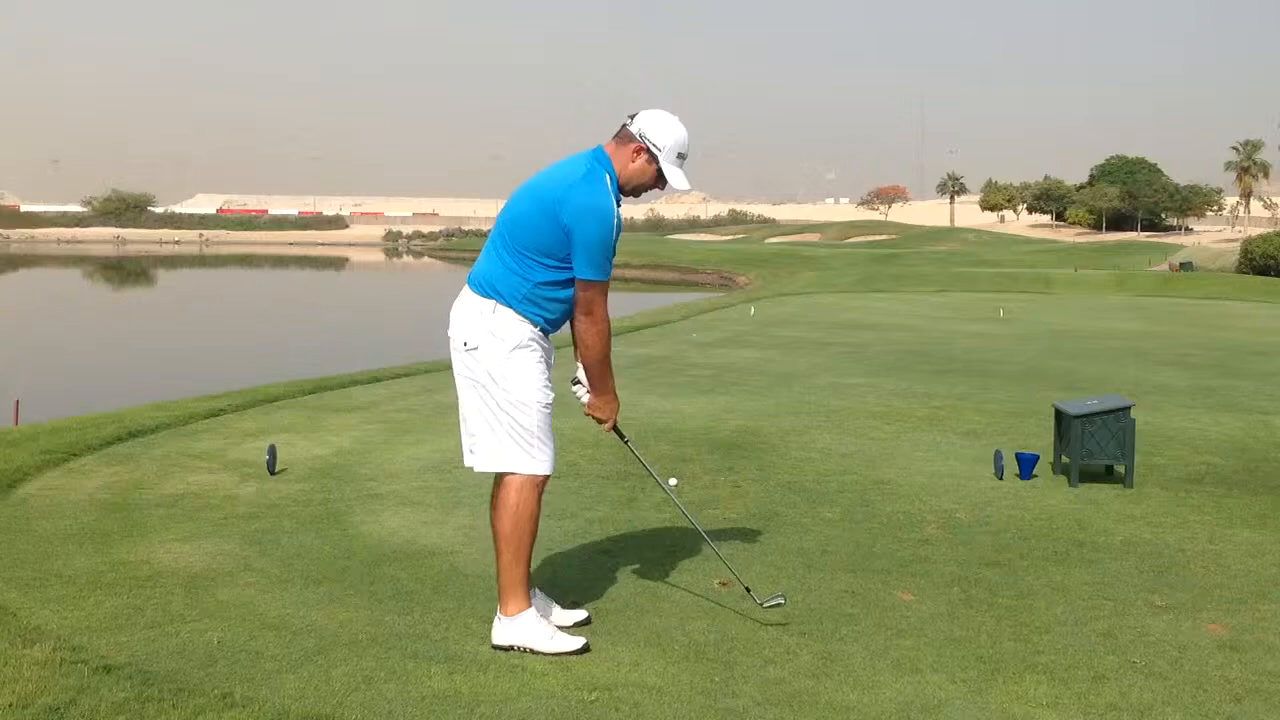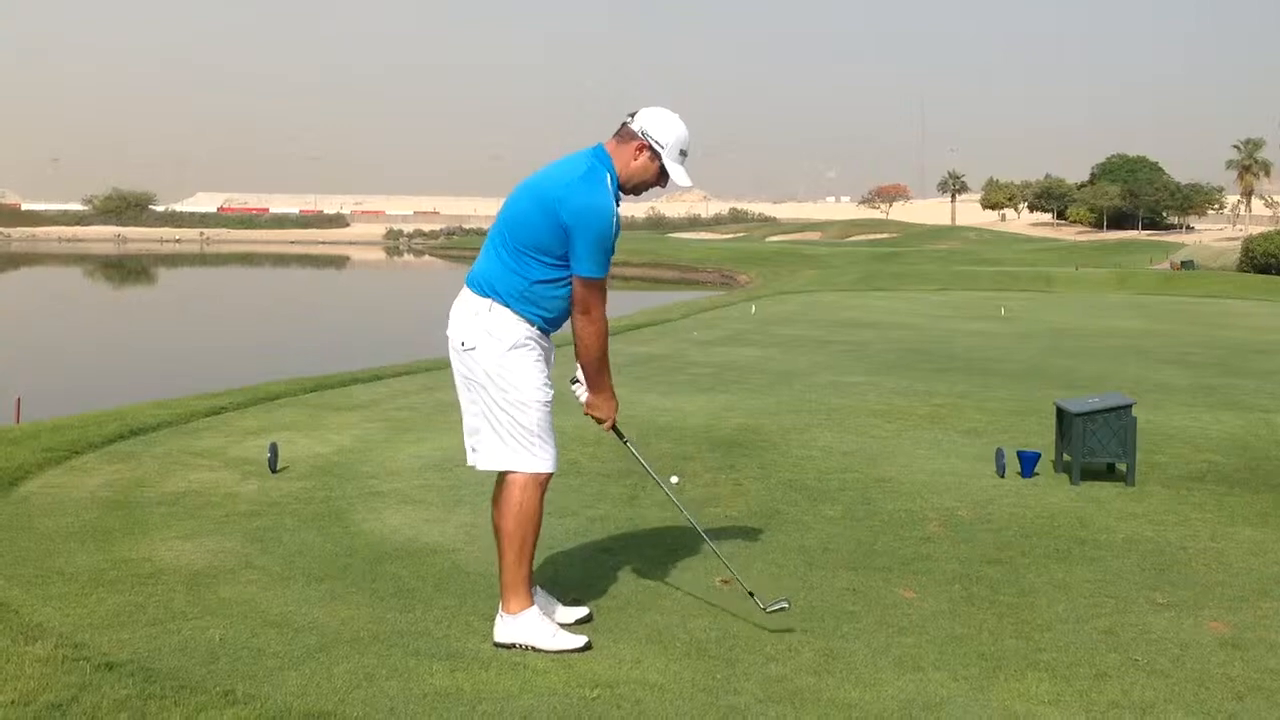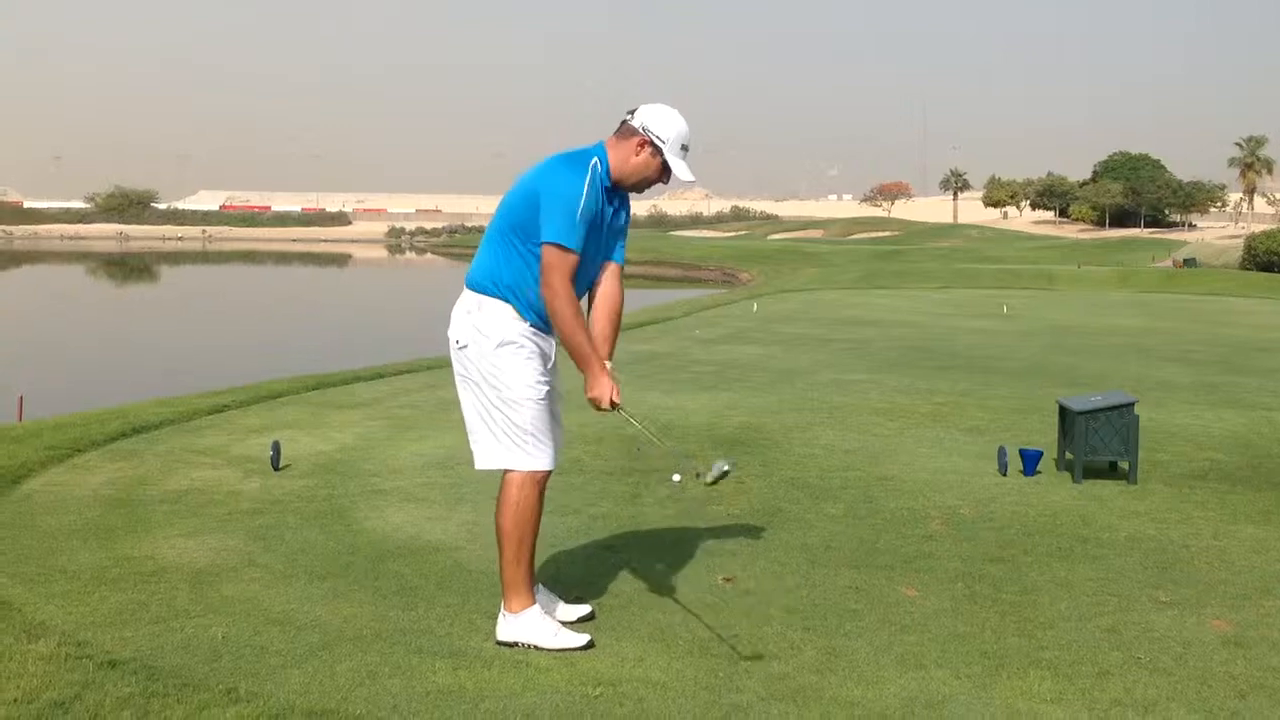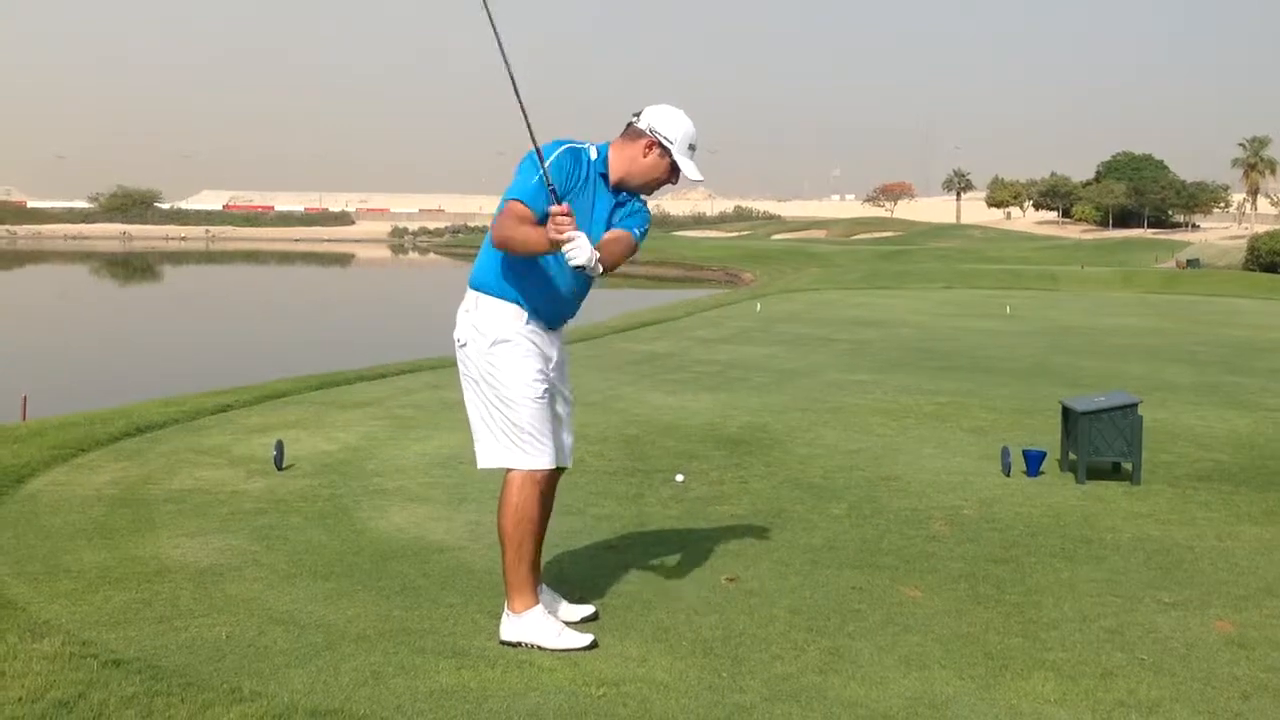
dt=0.2s
person 1, frame 1
left shoulder: (584, 175)
right shoulder: (594, 200)
left elbow: (581, 302)
right elbow: (591, 313)
left wrist: (587, 370)
right wrist: (604, 391)
left hip: (503, 327)
right hip: (501, 332)
left knee: (518, 467)
right knee: (525, 470)
left ankle: (520, 596)
right ankle: (514, 618)
person 1, frame 2
left shoulder: (584, 175)
right shoulder: (593, 199)
left elbow: (581, 302)
right elbow: (588, 311)
left wrist: (589, 372)
right wrist: (601, 390)
left hip: (501, 327)
right hip: (499, 332)
left knee: (518, 466)
right knee: (528, 468)
left ankle: (522, 594)
right ankle: (516, 615)
person 1, frame 3
left shoulder: (613, 200)
right shoulder: (574, 177)
left elbow: (607, 289)
right elbow: (554, 286)
left wrist: (601, 366)
right wrist: (593, 373)
left hip: (522, 331)
right hip: (496, 328)
left knee: (530, 464)
right knee: (526, 467)
left ankle: (525, 592)
right ankle: (518, 614)
person 1, frame 4
left shoulder: (633, 209)
right shoulder: (563, 160)
left elbow: (616, 251)
right elbow: (503, 232)
left wrist: (588, 251)
right wrist: (553, 239)
left hip: (543, 331)
right hip: (499, 325)
left knee: (548, 465)
right knee: (529, 466)
left ankle: (530, 592)
right ankle: (521, 614)
